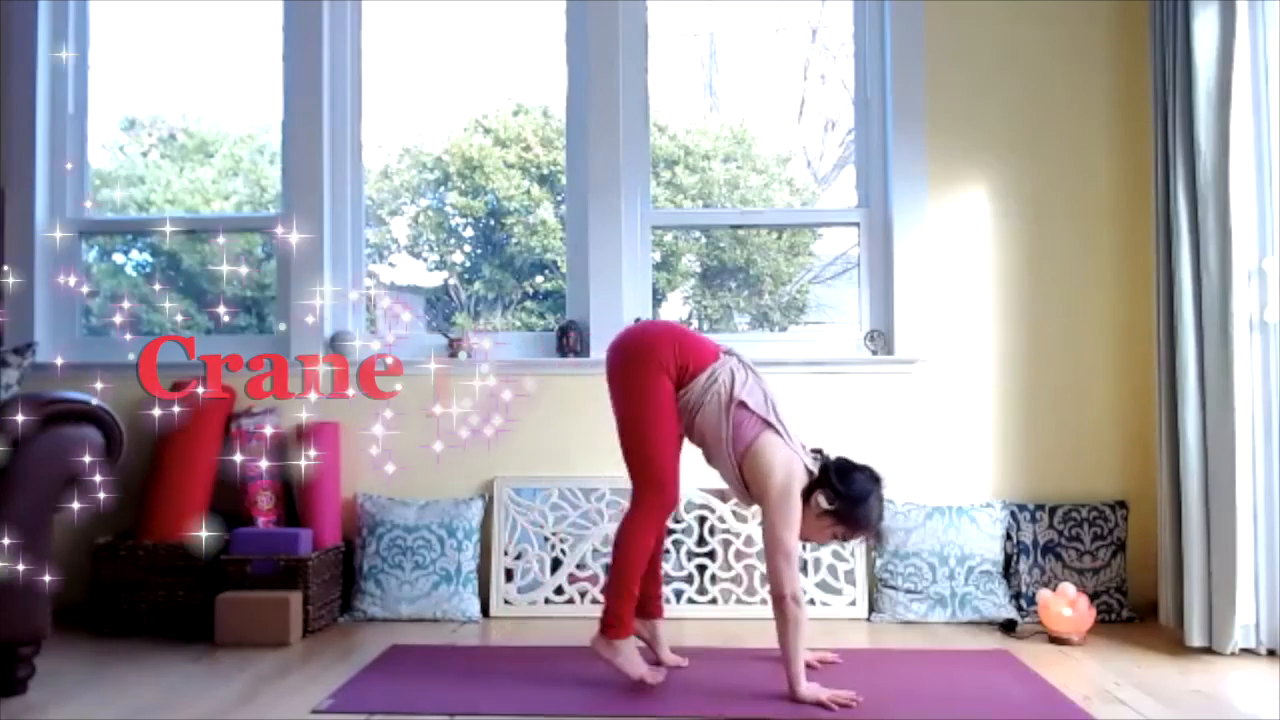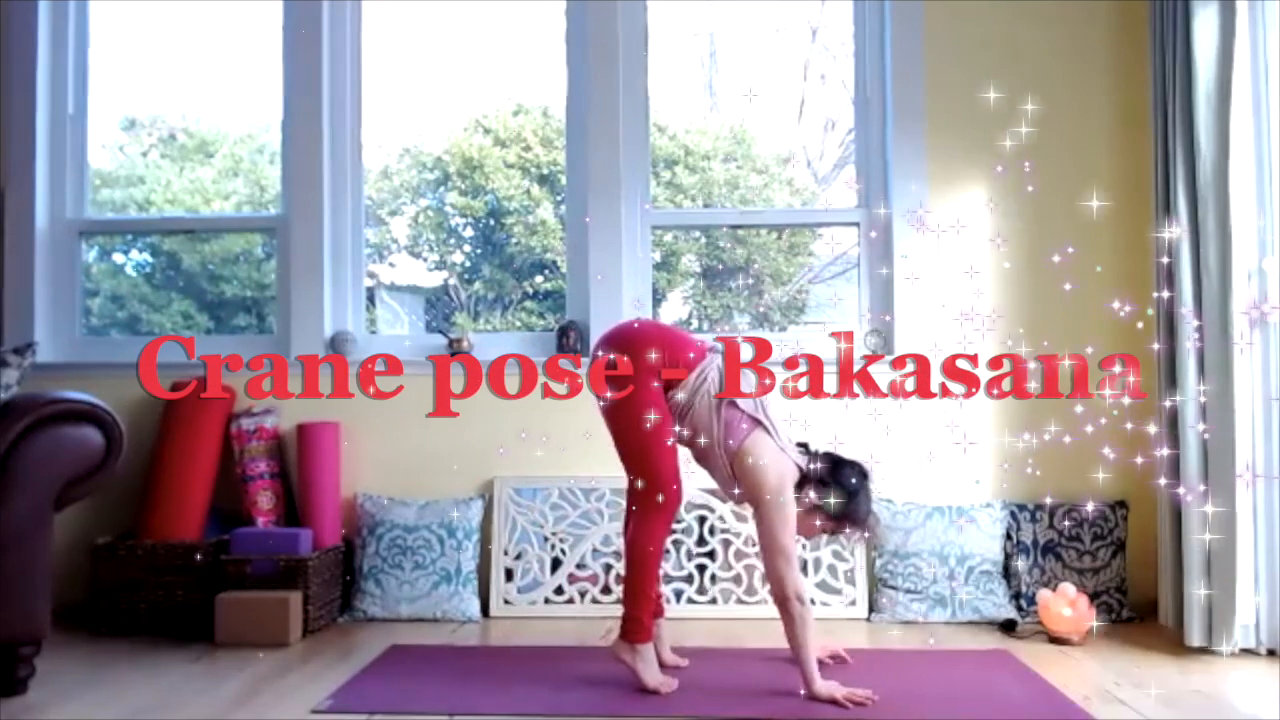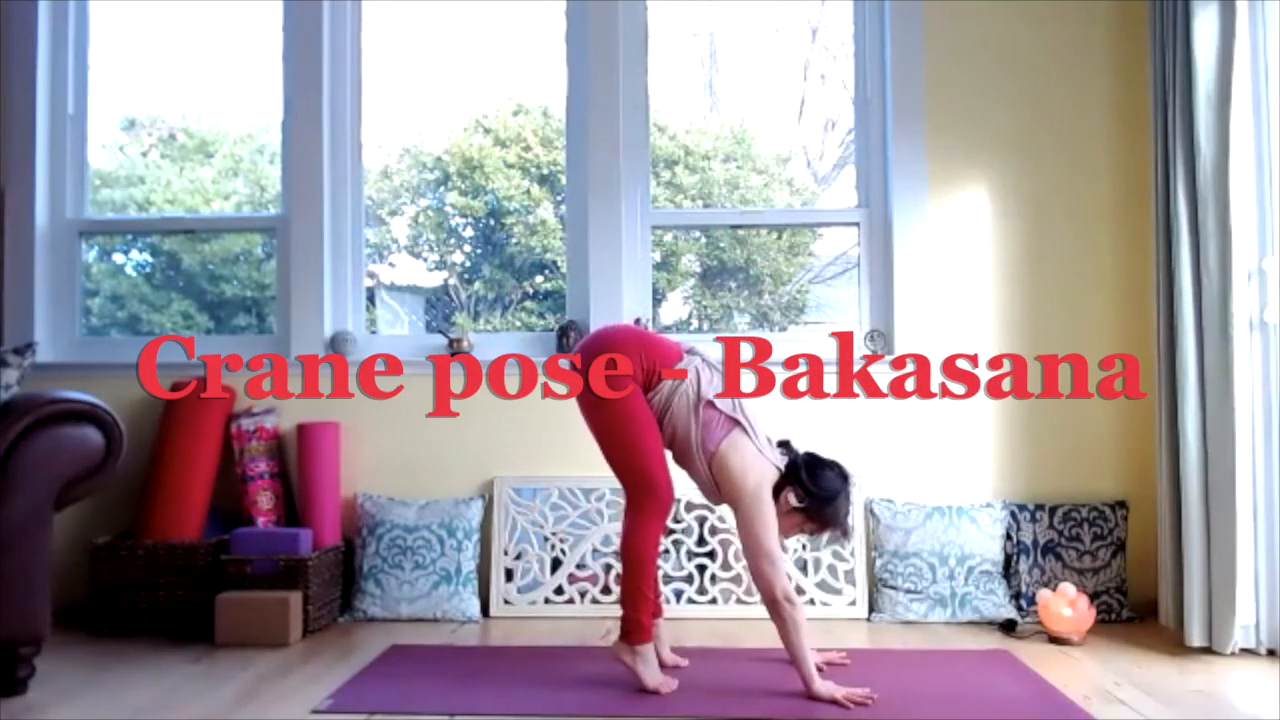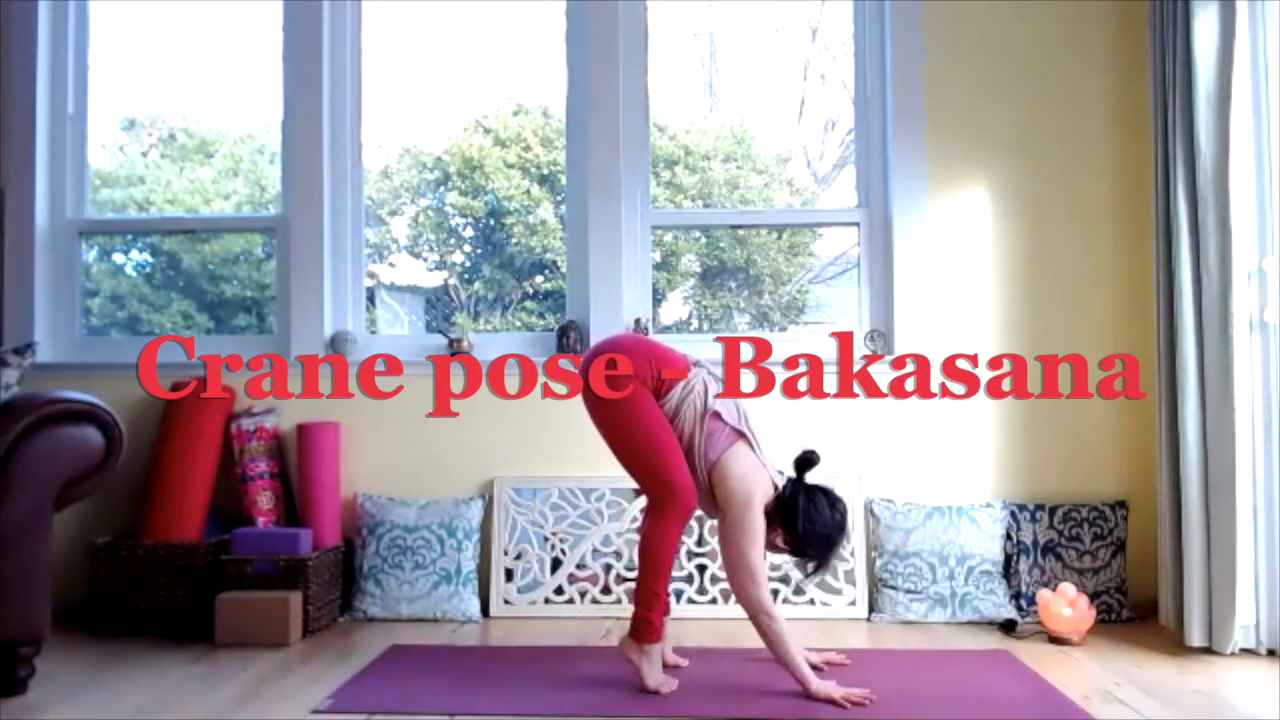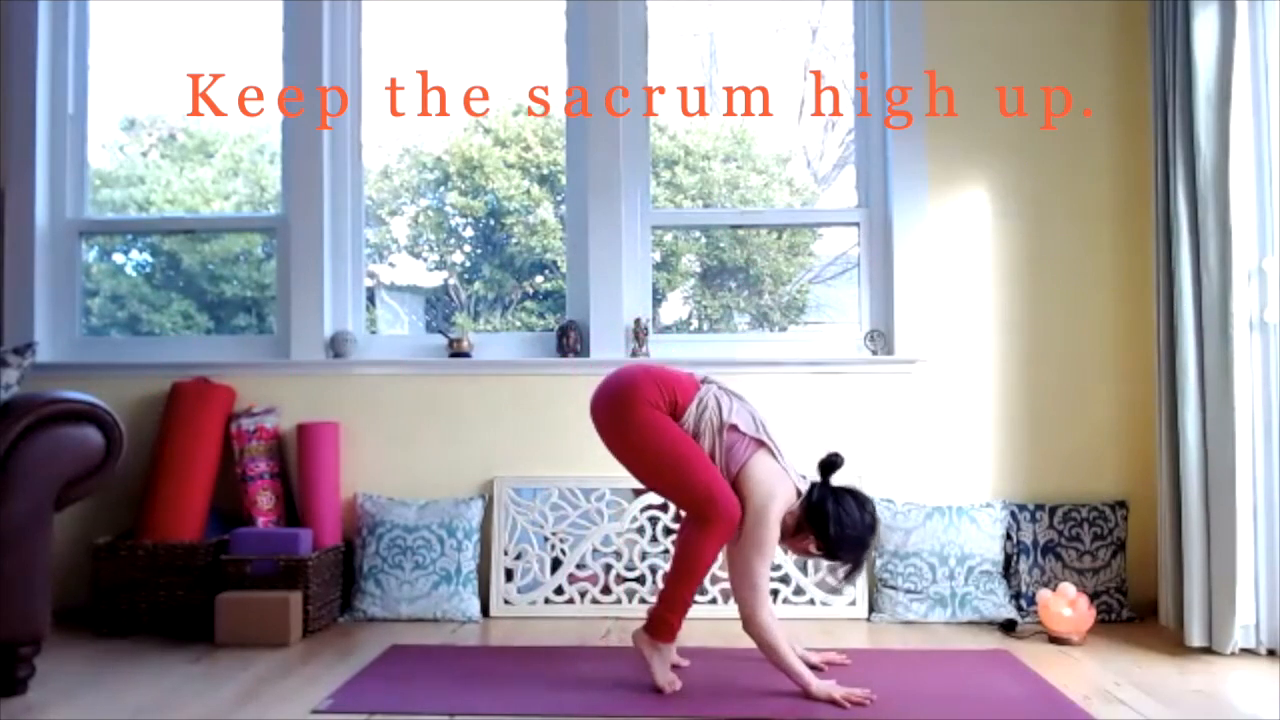
dt=1s
person 1, frame 1
left shoulder: (796, 475)
right shoulder: (784, 483)
left elbow: (785, 586)
right elbow: (788, 590)
left wrist: (794, 650)
right wrist: (799, 685)
left hip: (672, 362)
right hip: (650, 353)
left knee: (659, 501)
right knee: (656, 500)
left ankle: (646, 620)
right ankle: (615, 634)
person 1, frame 2
left shoulder: (775, 475)
right shoulder: (776, 484)
left elbow: (779, 577)
right elbow: (792, 593)
left wrist: (804, 649)
right wrist: (814, 682)
left hip: (651, 359)
right hip: (634, 355)
left knee: (649, 500)
right knee: (659, 503)
left ankle: (653, 632)
right ankle: (636, 639)
person 1, frame 3
left shoulder: (768, 474)
right shoulder: (755, 486)
left elbow: (773, 585)
right elbow: (780, 594)
left wrist: (803, 653)
right wrist: (813, 682)
left hip: (638, 364)
right hip: (615, 360)
left knee: (649, 501)
right knee: (653, 501)
left ankle: (652, 631)
right ankle: (636, 641)
person 1, frame 4
left shoulder: (763, 492)
right shoulder: (748, 500)
left elbow: (744, 584)
right elbow: (761, 606)
left wrist: (794, 654)
right wrist: (811, 682)
left hip: (643, 373)
right hip: (621, 368)
left knee: (670, 502)
right knee: (676, 501)
left ankle: (655, 632)
right ankle: (644, 638)
person 1, frame 5
left shoulder: (789, 495)
right shoulder: (770, 503)
left elbow: (752, 588)
right elbow: (755, 614)
left wrist: (791, 651)
right wrist: (811, 683)
left hip: (649, 396)
right hip: (631, 398)
left knee: (710, 515)
right knee: (720, 513)
left ankle: (662, 633)
right ankle: (657, 636)
